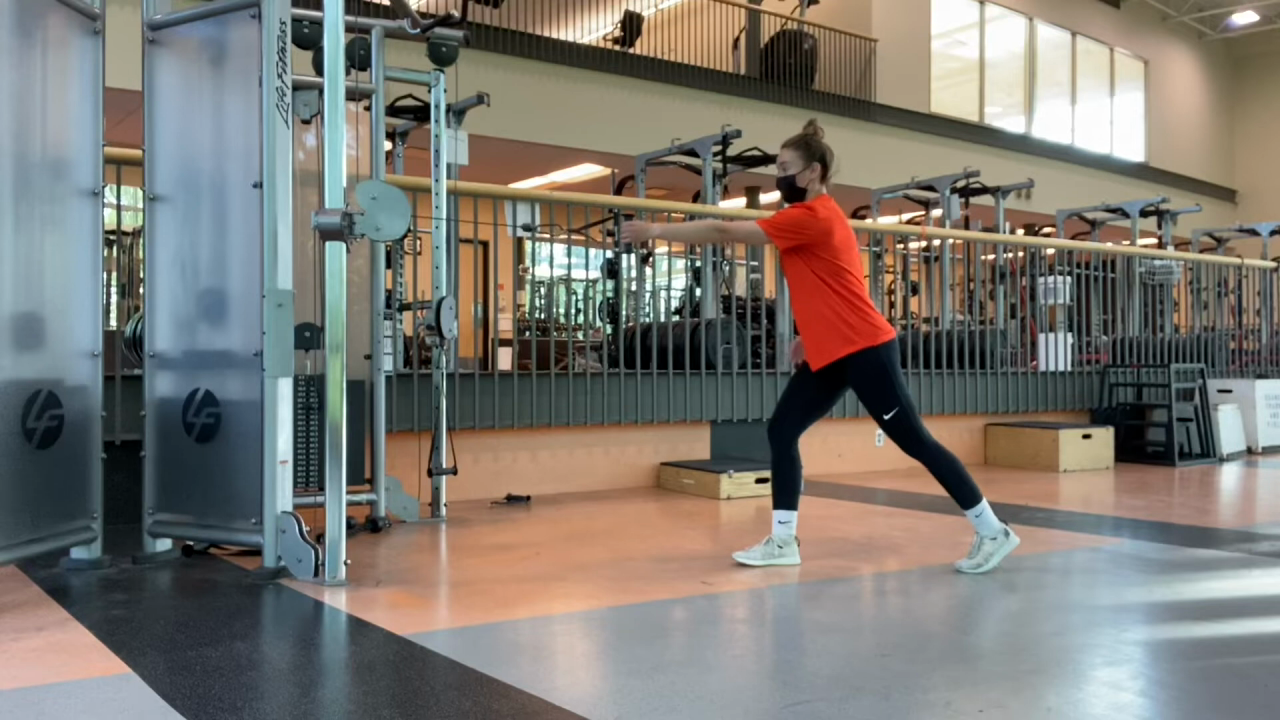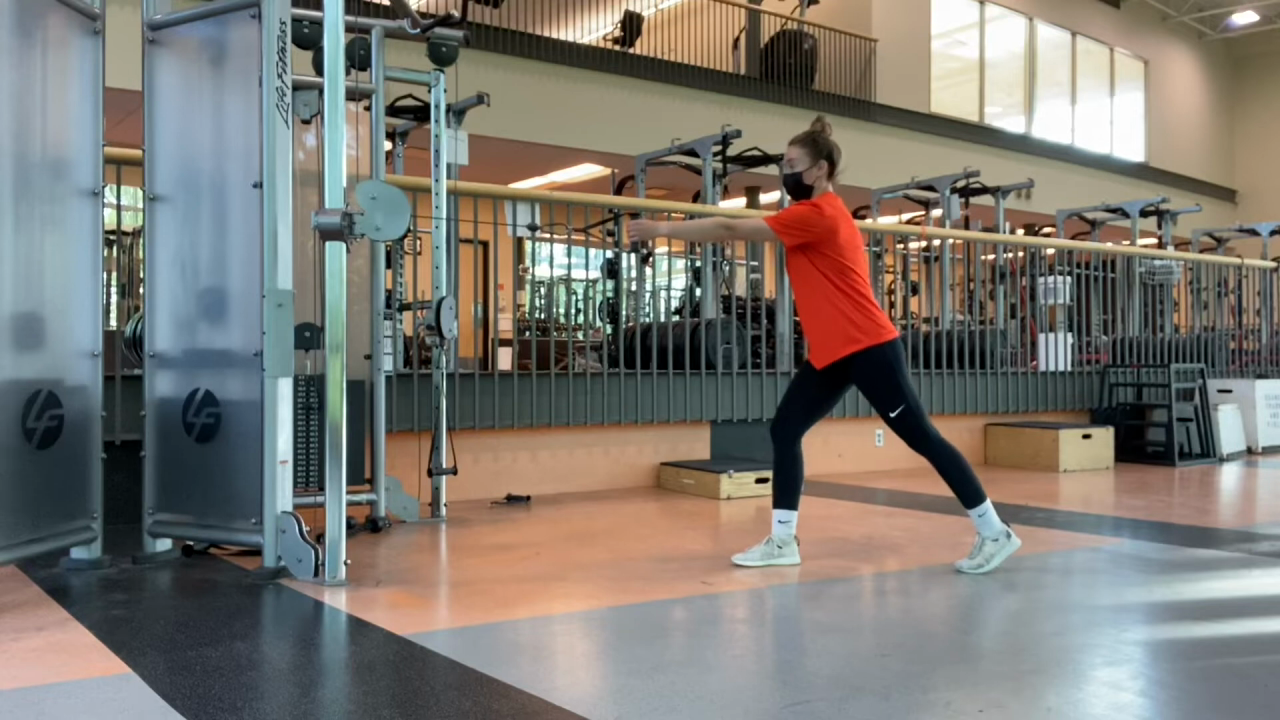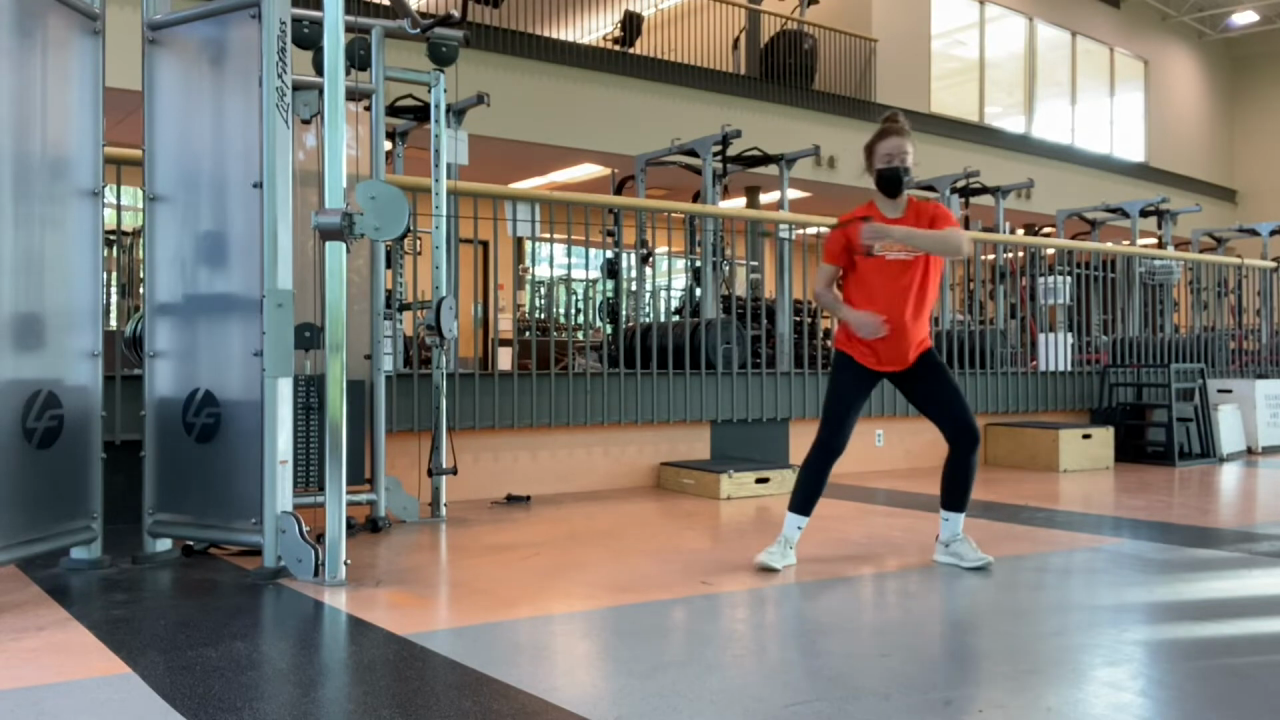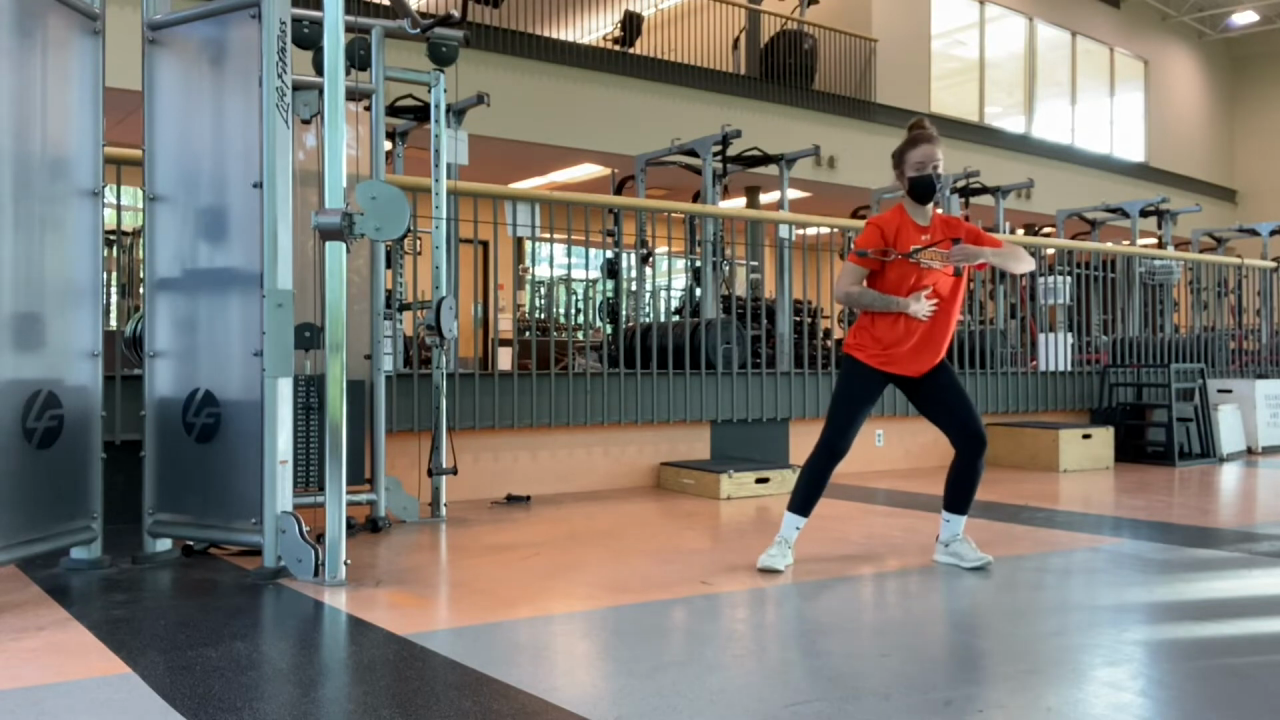
dt=0.7s
person 1, frame 1
left shoulder: (812, 217)
right shoulder: (811, 218)
left elbow: (726, 232)
left wrist: (655, 230)
right wrist: (806, 334)
left hip: (865, 350)
right hip: (830, 355)
left knee: (914, 441)
right knee: (781, 432)
left ankle: (992, 531)
right ankle: (783, 541)
person 1, frame 2
left shoulder: (818, 213)
right shoulder: (814, 216)
left elbow: (732, 229)
left wrist: (662, 228)
left hip: (869, 349)
right hip: (831, 354)
left knee: (922, 438)
right knee: (783, 431)
left ankle: (994, 532)
right ankle: (782, 541)
person 1, frame 3
left shoulder: (931, 215)
right shoulder: (851, 224)
left elbow: (962, 246)
right elbow: (820, 288)
left wrist: (901, 235)
right wrist: (849, 315)
left hip: (916, 353)
right hip: (858, 354)
left knee: (966, 434)
right knee: (830, 443)
left ankle: (950, 538)
right ankle: (786, 542)
person 1, frame 4
left shoulder: (958, 231)
right shoulder: (883, 227)
left elbow: (1025, 262)
right elbow: (844, 291)
left wrist: (984, 254)
right wrist: (902, 304)
left hip: (927, 362)
right hip: (870, 357)
left knee: (973, 440)
right knee: (833, 445)
left ankle: (950, 540)
right ankle: (784, 541)
